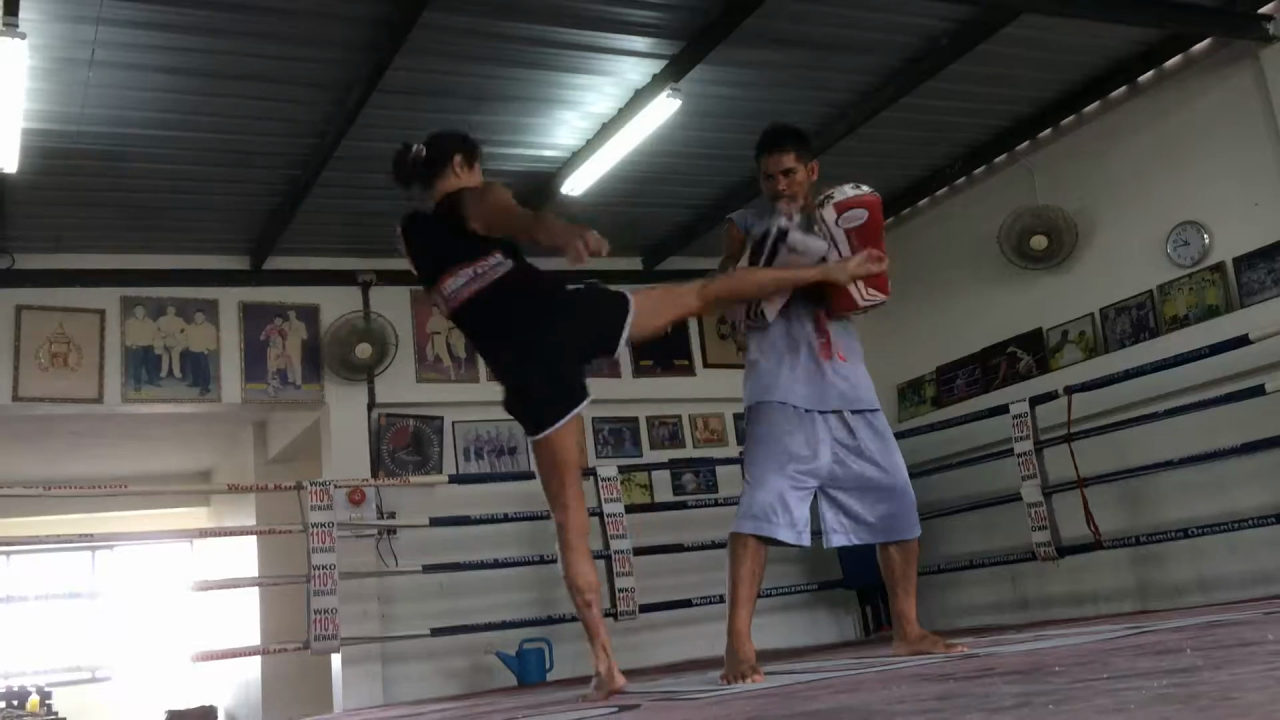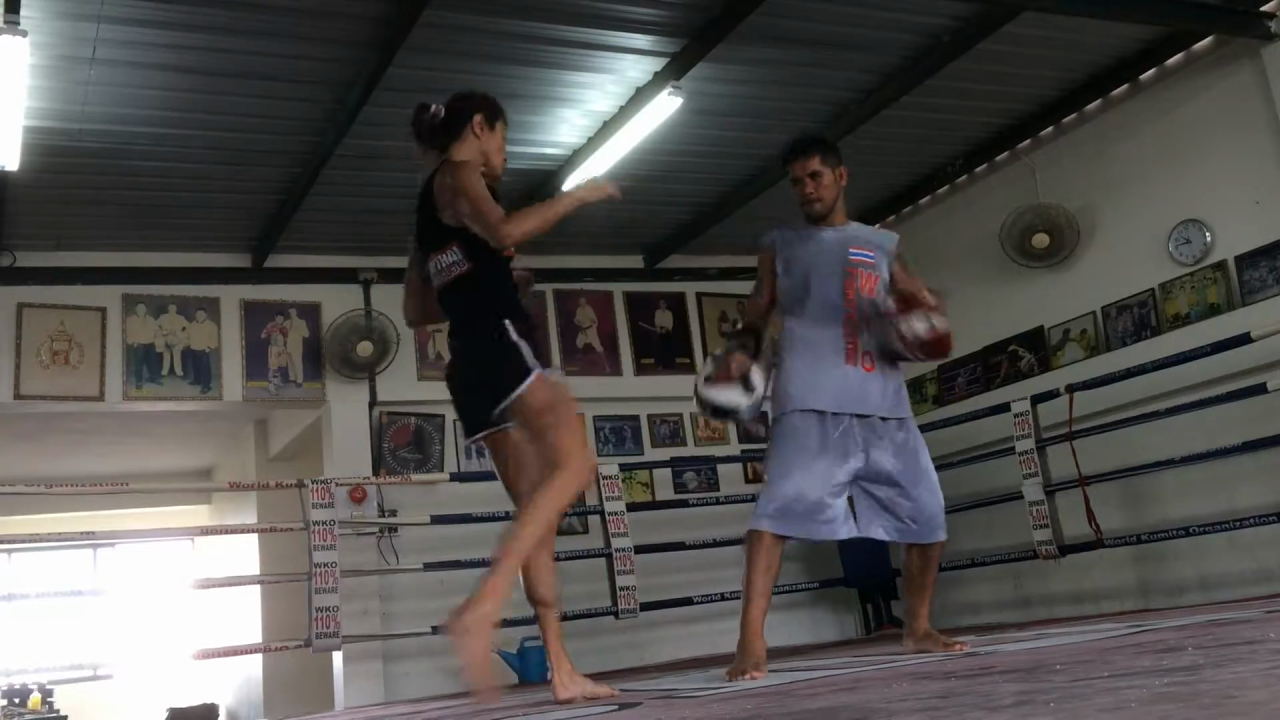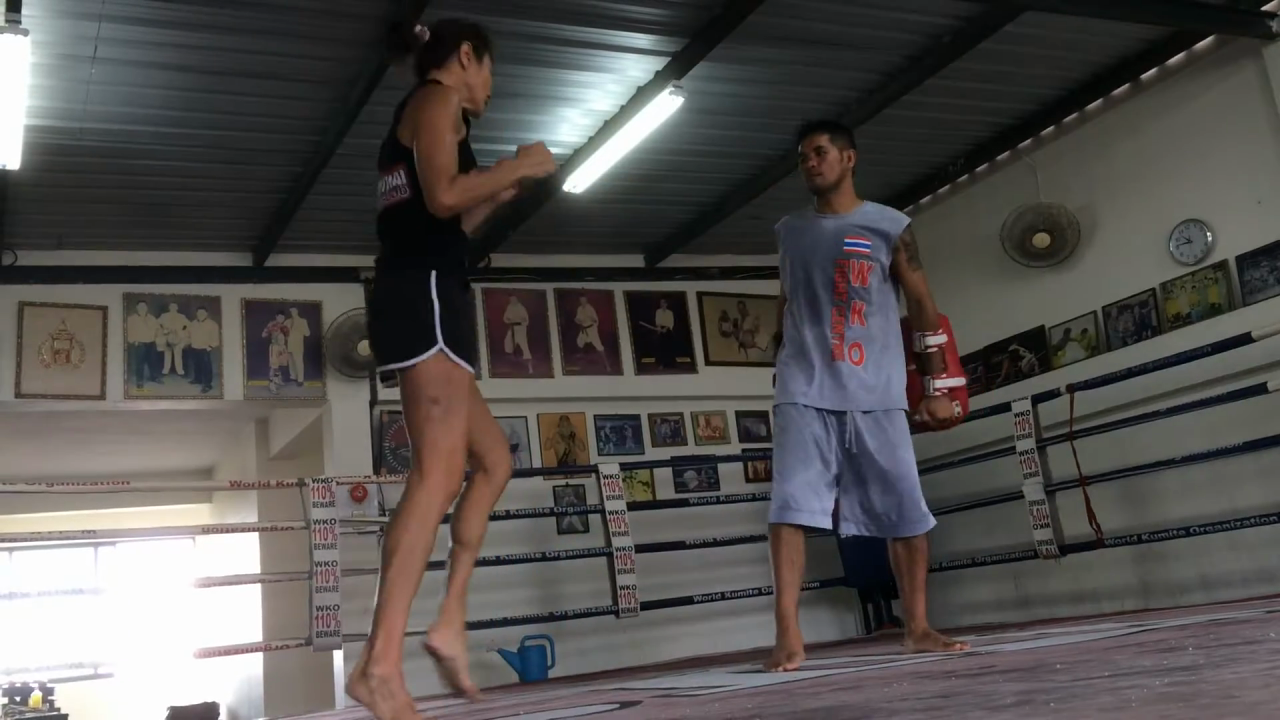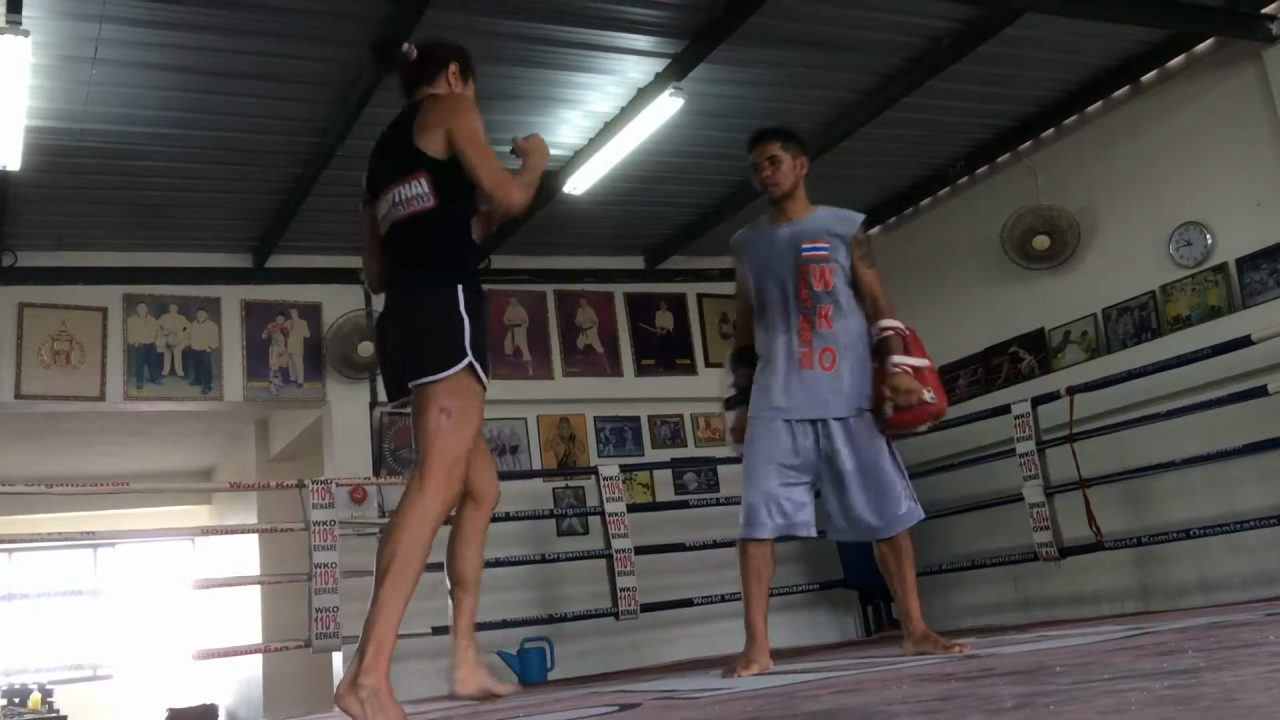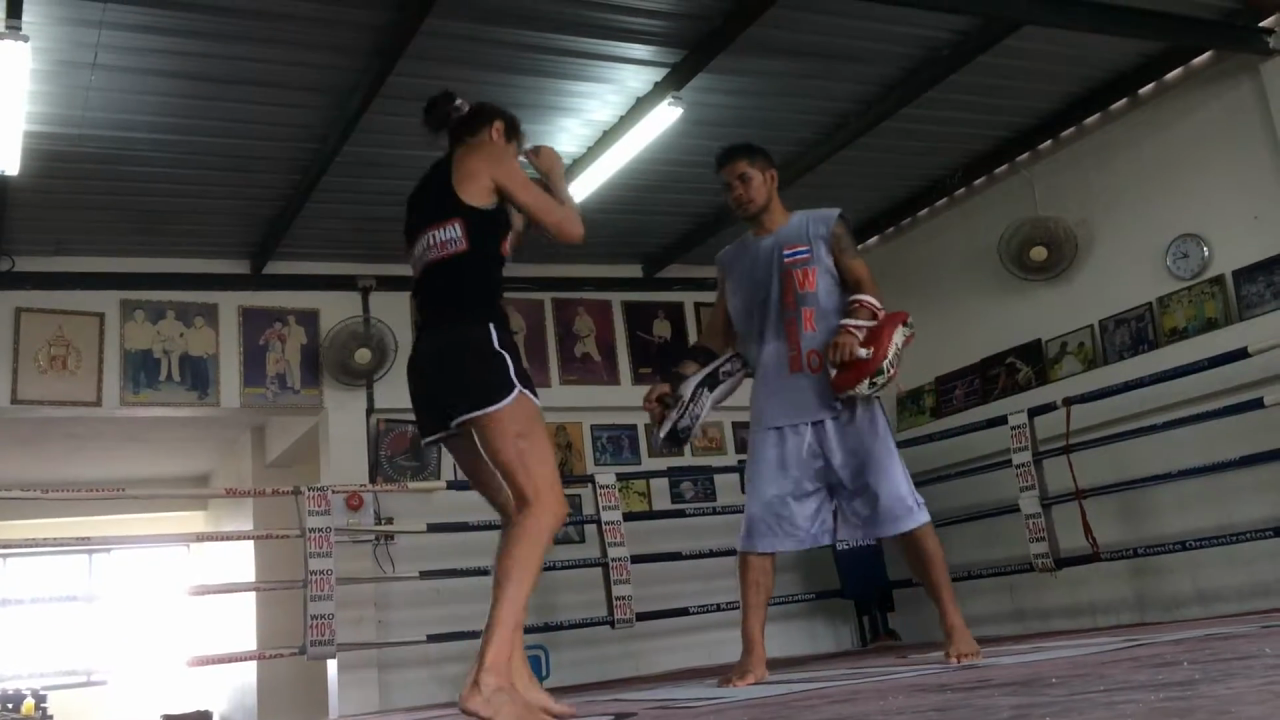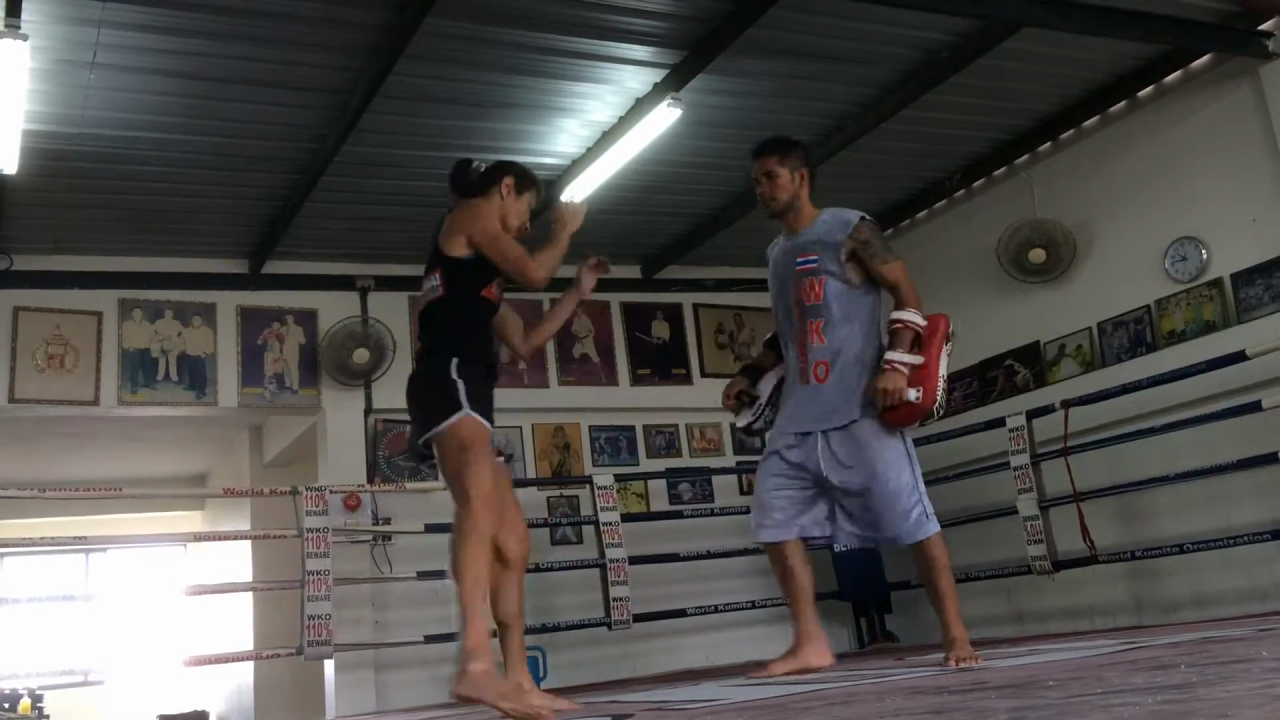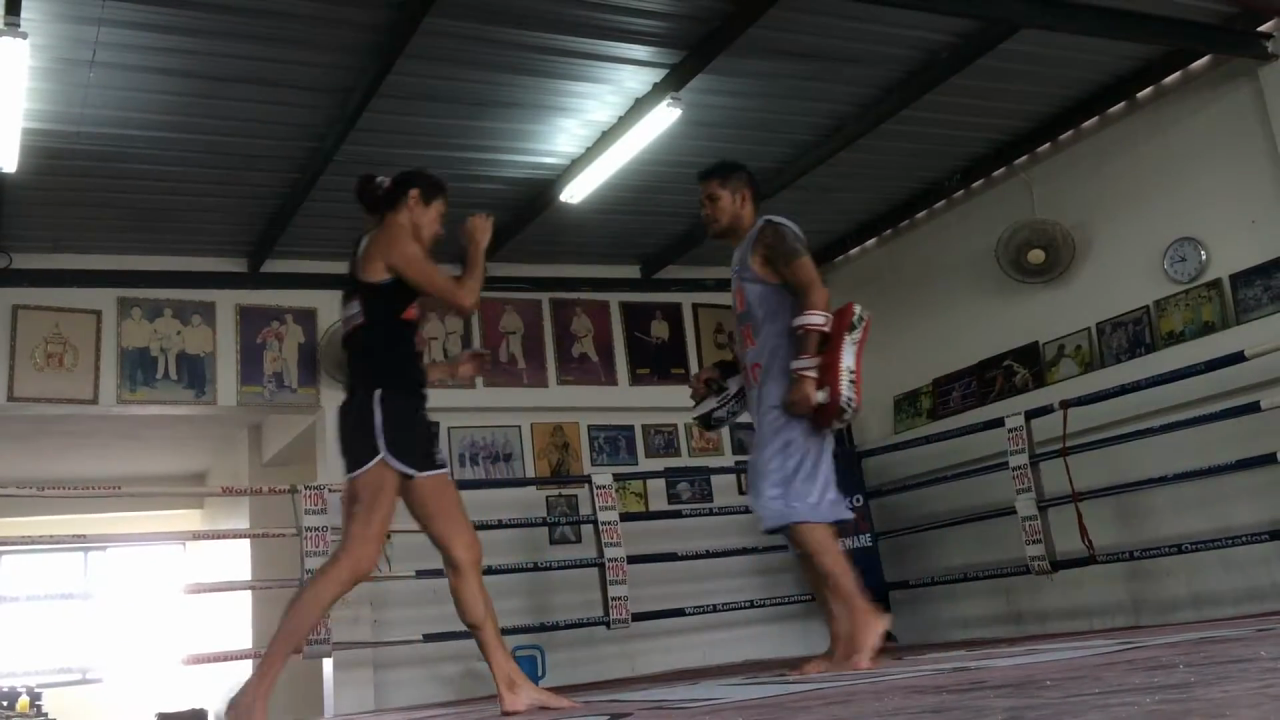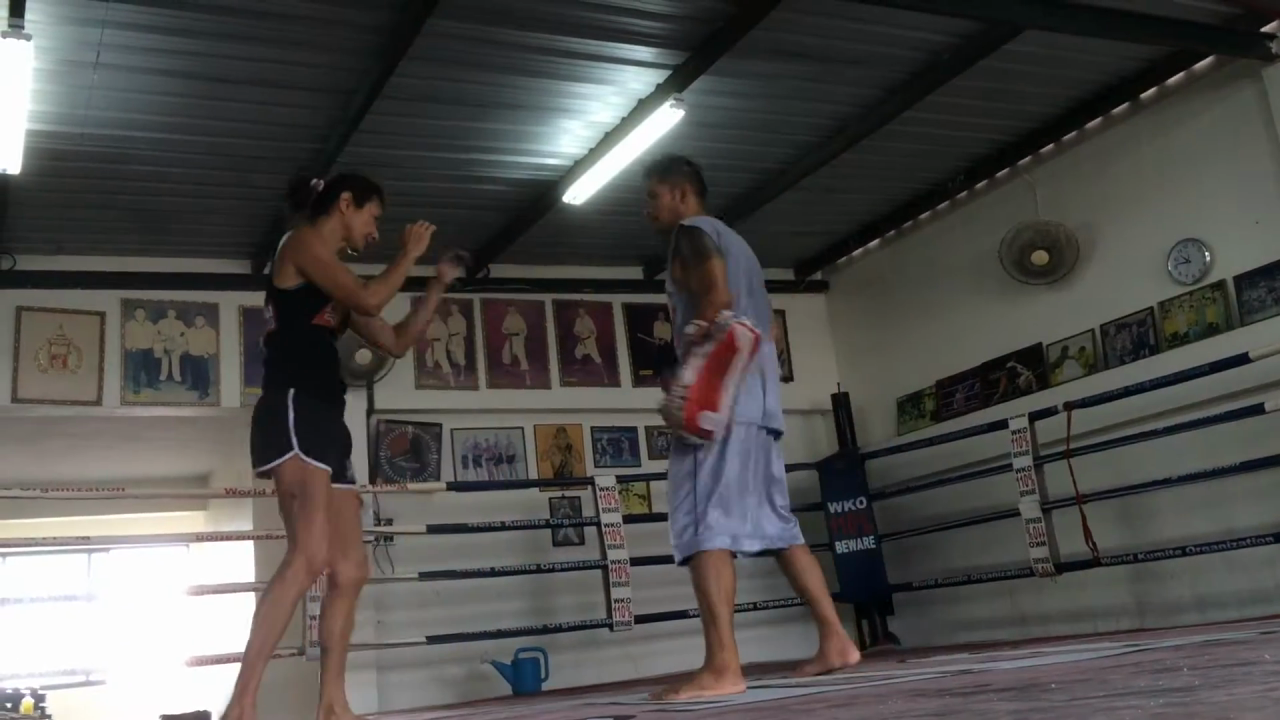
dt=0.4s
person 1, frame 1
left shoulder: (412, 231)
right shoulder: (482, 199)
right elbow: (524, 223)
right wrist: (573, 232)
left hip: (532, 376)
right hip: (572, 317)
left knee: (570, 520)
right knee: (706, 291)
left ankle: (603, 661)
right ankle: (832, 269)
person 1, frame 2
left shoulder: (433, 201)
right shoulder: (457, 177)
left elbow: (418, 310)
right elbow: (506, 231)
right wrist: (578, 194)
left hip: (471, 368)
right hip: (500, 340)
left knee: (536, 516)
right knee: (573, 466)
left ankle: (562, 671)
right ankle: (478, 614)
person 1, frame 3
left shoulder: (412, 124)
right shoulder: (436, 98)
right elbow: (442, 196)
left wrist: (492, 197)
right wrist: (520, 165)
left hip: (414, 308)
right hip: (425, 303)
left knee: (492, 460)
right knee: (439, 473)
left ankle: (449, 624)
right ankle: (379, 663)
person 1, frame 4
left shoulder: (382, 151)
right shoulder: (449, 109)
right elbow: (510, 197)
right wrist: (535, 158)
left hip: (403, 321)
right hip: (445, 311)
left knee: (480, 489)
right knee: (437, 487)
left ankle: (466, 661)
person 1, frame 5
left shoulder: (423, 194)
right shoulder: (485, 157)
right elbow: (571, 231)
right wrist: (553, 174)
left hip: (429, 363)
right hip: (478, 347)
left knee: (519, 509)
right knee: (545, 506)
person 1, frame 6
left shoulder: (476, 267)
right shoulder: (471, 213)
left elbow: (522, 342)
right elbow: (533, 273)
left wrist: (578, 291)
right wrist: (564, 229)
left hip: (458, 390)
right hip: (451, 381)
left knee: (509, 546)
right knee: (482, 505)
right ankle: (475, 663)
person 1, frame 7
left shoulder: (384, 274)
right shoulder: (388, 239)
right elbow: (462, 298)
left wrist: (454, 367)
right wrist: (477, 244)
left hip: (402, 418)
right hip: (381, 412)
left knee: (464, 552)
right knee: (359, 557)
person 1, frame 8
left shoulder: (332, 283)
right shoulder: (300, 243)
left elbow: (396, 342)
right elbow: (369, 300)
left wrist: (439, 284)
right wrist: (407, 256)
left hip: (322, 420)
right hip: (294, 413)
left knee: (349, 570)
right knee: (312, 554)
person 2, frame 1
right shoulder: (744, 224)
left hip: (849, 391)
right hip: (782, 391)
left knee: (895, 502)
right knee: (762, 504)
left ankle: (907, 630)
right ankle: (738, 644)
person 2, frame 2
left shoulder: (882, 242)
right shoulder: (779, 245)
left elbow: (914, 303)
right elbow: (754, 316)
left wrist: (924, 305)
right wrist: (738, 352)
left hip: (883, 403)
right hip: (811, 401)
left knee: (926, 511)
right knee: (781, 504)
left ankle: (918, 627)
right ankle: (751, 640)
person 2, frame 3
left shoulder: (890, 226)
right shoulder: (790, 231)
left elbow: (923, 307)
left wrist: (937, 386)
right wrist: (787, 375)
left hip: (876, 393)
right hip: (805, 391)
left knee: (906, 508)
right knee: (792, 501)
left ankle: (918, 627)
right ankle: (788, 636)
person 2, frame 4
left shoulder: (845, 227)
right shoulder: (746, 243)
left elbow: (877, 304)
left wrist: (897, 366)
right wrist: (740, 400)
left hip: (849, 399)
right hip: (776, 404)
left knee: (887, 511)
right knee: (759, 514)
left ankle: (915, 628)
right ankle: (756, 644)
person 2, frame 5
left shoulder: (825, 226)
right shoulder: (732, 260)
left elbow: (865, 287)
right elbow: (716, 339)
left wrist: (852, 329)
right wrist: (674, 383)
left hip: (842, 398)
right hip: (776, 410)
left knee: (898, 506)
right knee: (761, 528)
left ankle: (954, 624)
right ankle: (753, 655)
person 2, frame 6
left shoulder: (849, 229)
right shoulder: (777, 252)
left elbow: (907, 293)
left wrist: (895, 363)
right wrist: (750, 374)
left hip: (859, 407)
right hip: (797, 415)
left knee: (908, 515)
right knee: (775, 518)
left ankle: (956, 635)
right ankle: (810, 642)
person 2, frame 7
left shoulder: (772, 233)
right shoulder: (747, 257)
left elbow: (815, 294)
left wrist: (806, 374)
right wrist: (718, 373)
left hip: (792, 399)
right hip: (771, 404)
left knee: (782, 501)
right knee: (795, 510)
left ankle: (860, 610)
right ankle: (848, 642)
person 2, frame 8
left shoulder: (692, 233)
right shoulder: (732, 241)
left elbow: (716, 299)
right hip: (754, 402)
left knee: (703, 525)
right knee: (773, 522)
left ankle: (722, 666)
right ankle: (835, 640)
